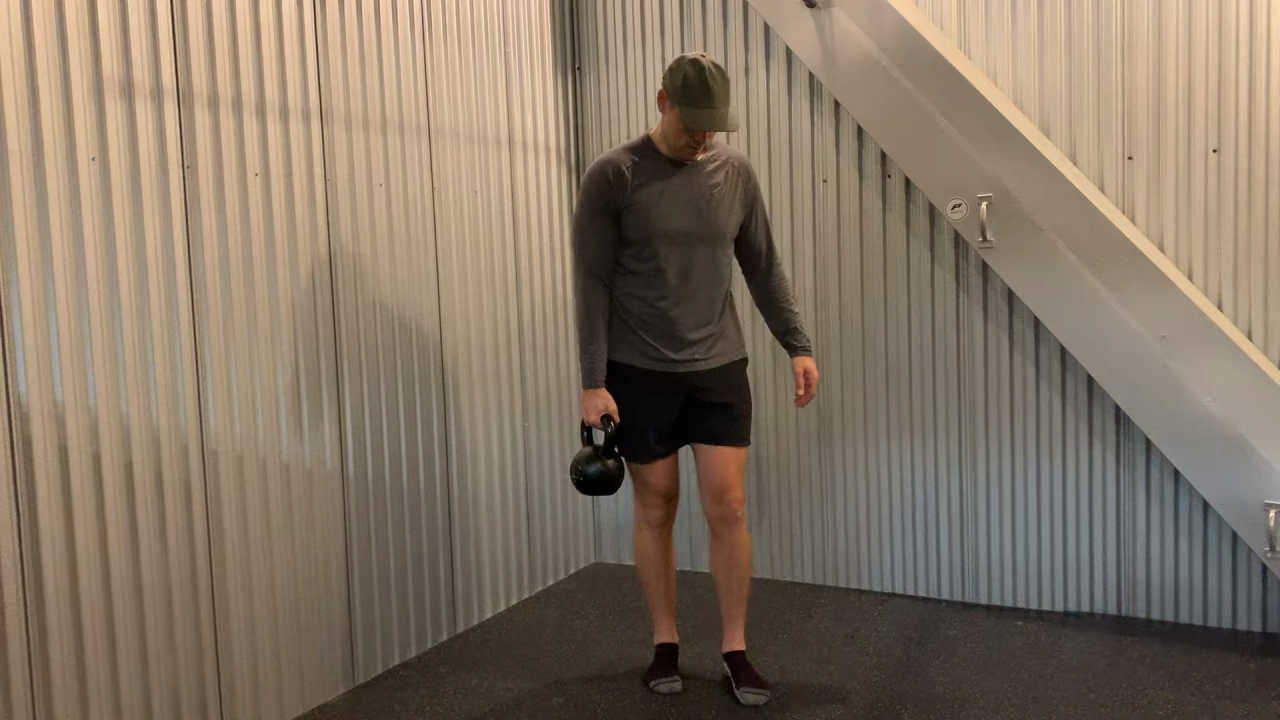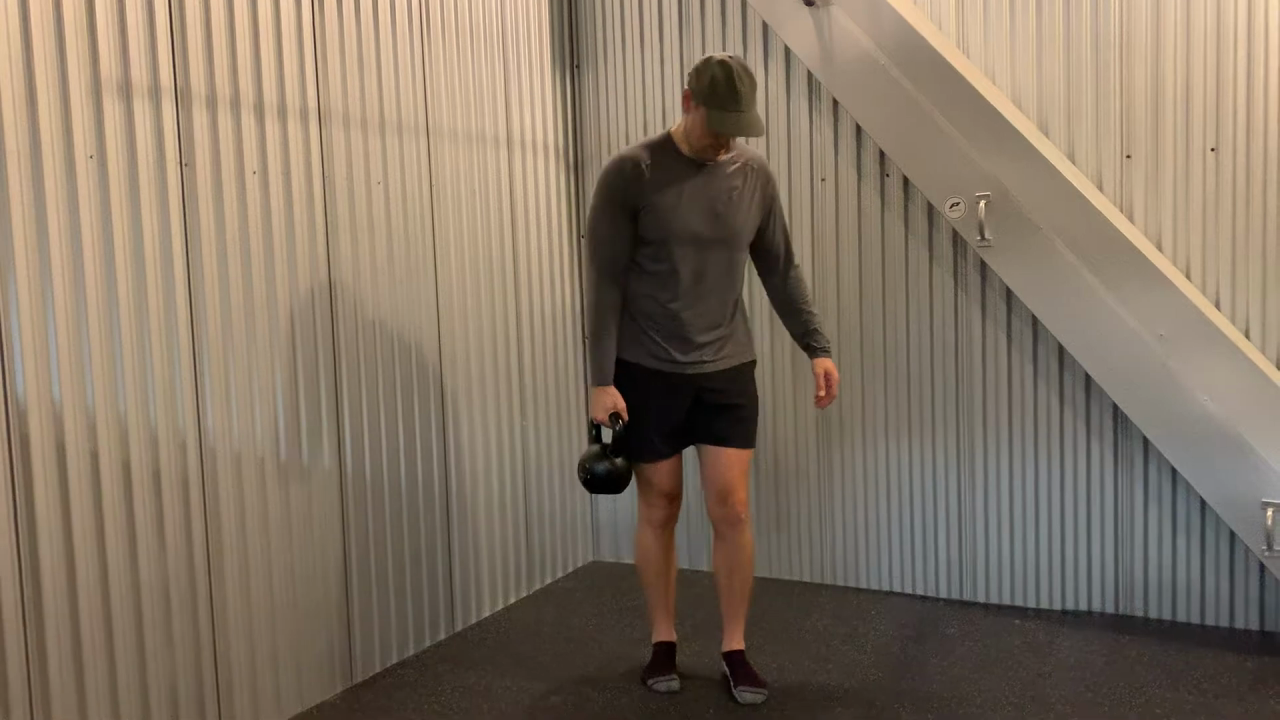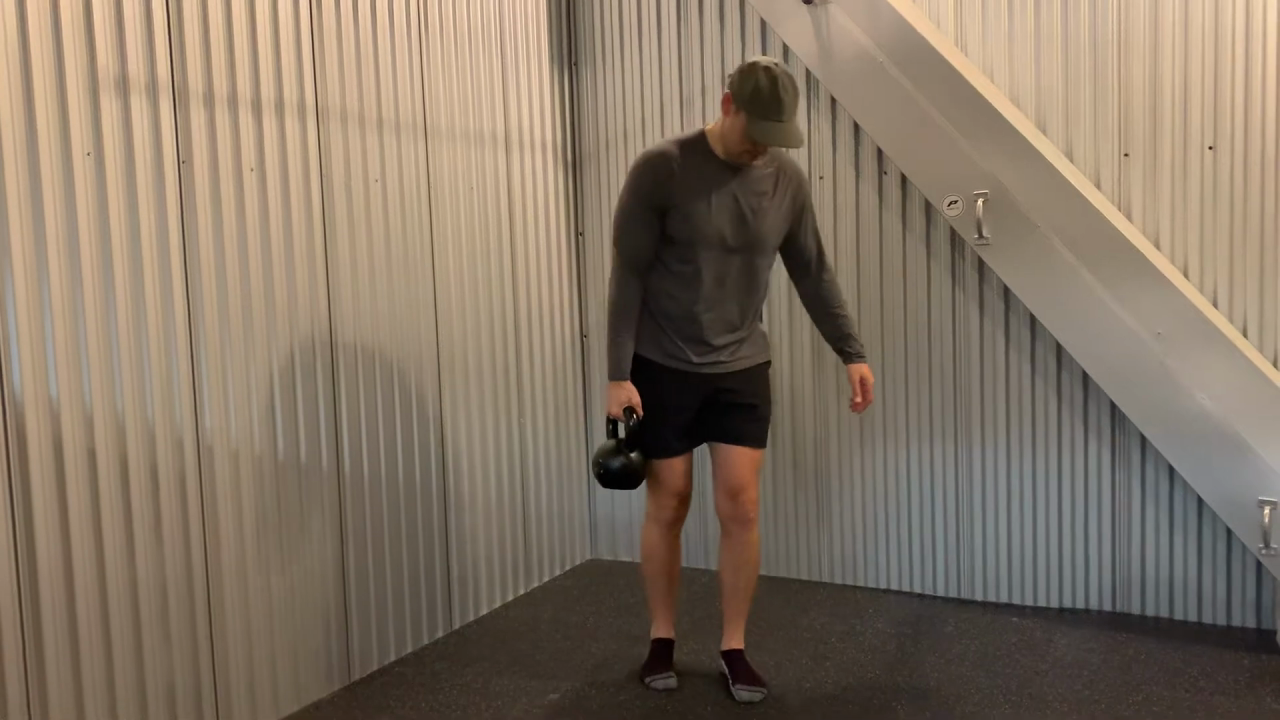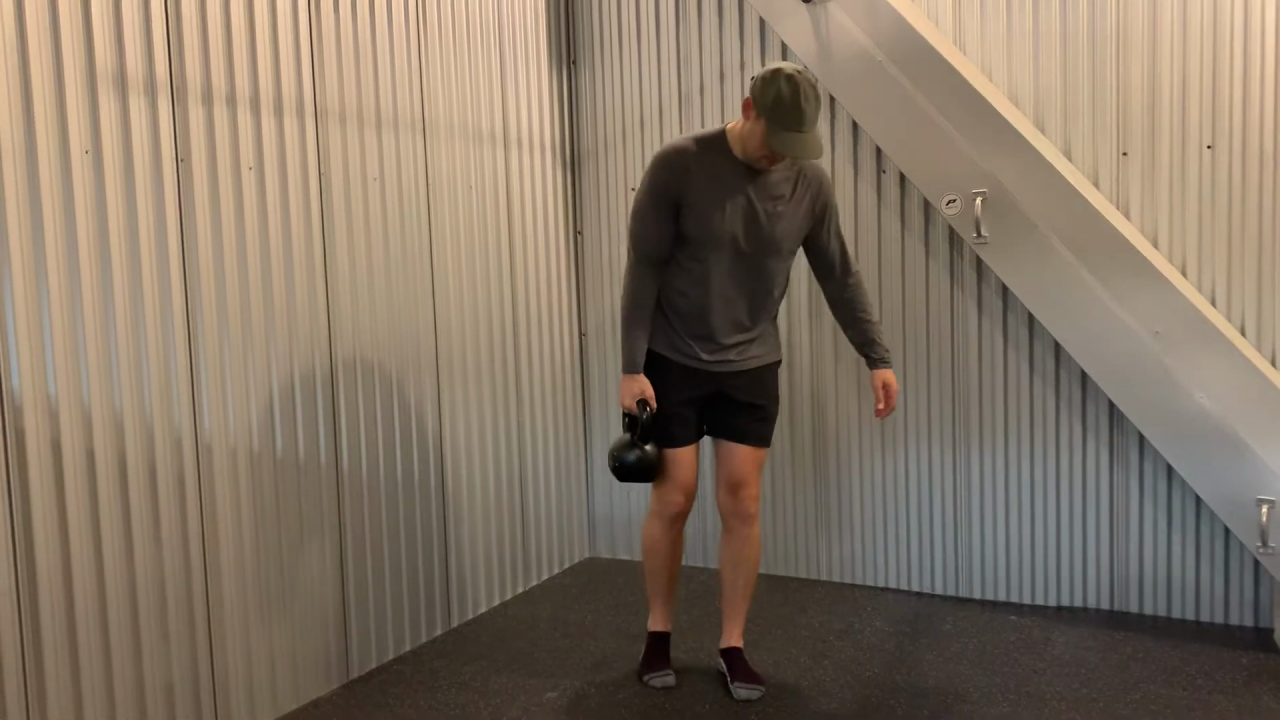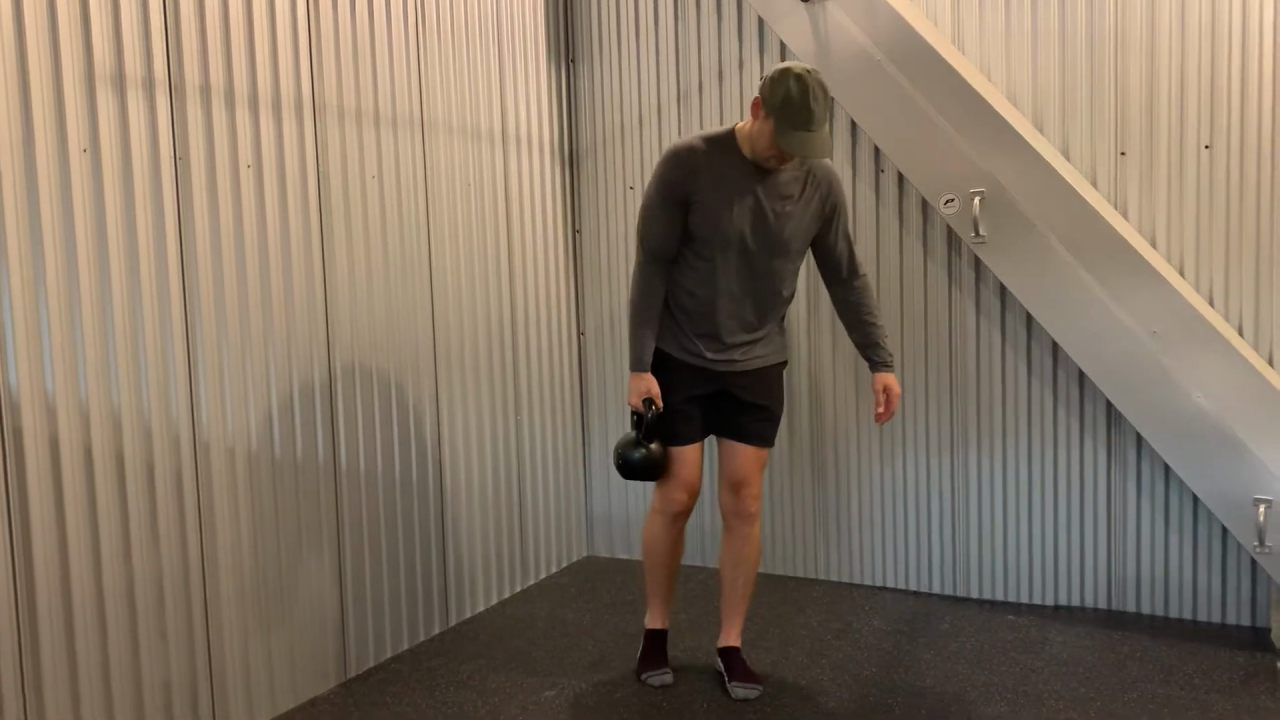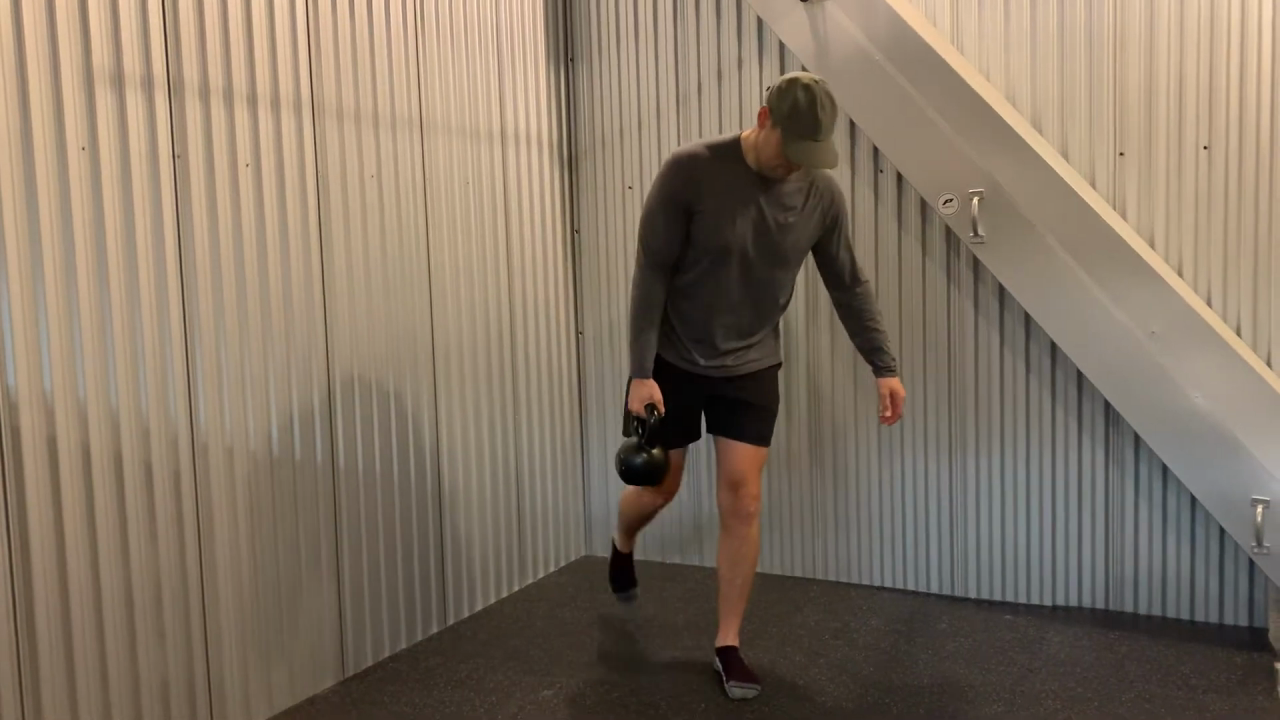
dt=0.3s
person 1, frame 1
left shoulder: (737, 173)
right shoulder: (613, 176)
left elbow: (763, 267)
right elbow: (592, 283)
left wrist: (798, 346)
right wrist: (593, 382)
left hip: (720, 367)
right hip: (640, 373)
left knee: (728, 507)
right knee: (655, 508)
left ankle: (735, 648)
right ankle: (666, 643)
person 1, frame 2
left shoulder: (754, 176)
right shoulder: (631, 173)
left elbow: (780, 270)
right elbow: (605, 281)
left wrist: (816, 348)
right wrist: (602, 379)
left hip: (728, 368)
right hip: (646, 372)
left knee: (732, 509)
right knee: (659, 508)
left ankle: (735, 648)
right ankle: (664, 642)
person 1, frame 3
left shoulder: (787, 180)
right shoulder: (661, 168)
left elbow: (813, 273)
right elbow: (628, 275)
left wrist: (852, 352)
right wrist: (619, 374)
left hip: (743, 368)
right hip: (663, 368)
left knee: (740, 508)
right knee: (667, 506)
left ankle: (734, 647)
right ankle: (661, 639)
person 1, frame 4
left shoulder: (810, 183)
right shoulder: (678, 165)
left elbow: (839, 276)
right elbow: (644, 270)
left wrist: (877, 358)
right wrist: (632, 367)
left hip: (752, 365)
right hip: (672, 361)
left knee: (741, 504)
right knee: (672, 499)
left ankle: (732, 645)
right ankle: (659, 634)
person 1, frame 5
left shoulder: (820, 184)
right shoulder: (688, 163)
left elbow: (846, 278)
right elbow: (652, 267)
left wrist: (881, 362)
right wrist: (640, 365)
left hip: (757, 364)
right hip: (678, 359)
left knee: (742, 504)
right knee: (676, 497)
left ankle: (730, 645)
right ankle: (654, 630)
person 1, frame 6
left shoulder: (821, 193)
right shoulder: (690, 170)
left elbow: (849, 285)
right elbow: (651, 273)
left wrist: (883, 366)
right wrist: (641, 372)
left hip: (750, 365)
right hip: (671, 359)
left knee: (742, 501)
right knee: (659, 486)
left ankle: (728, 645)
right ankle: (622, 545)
